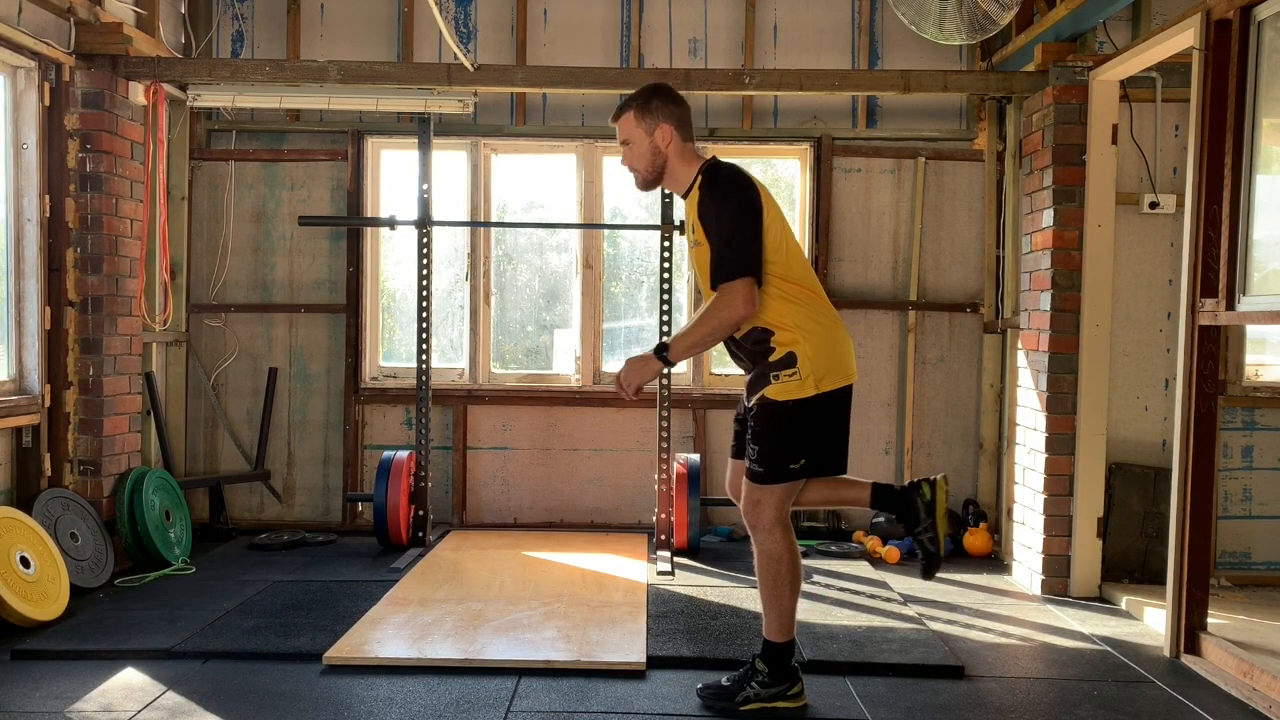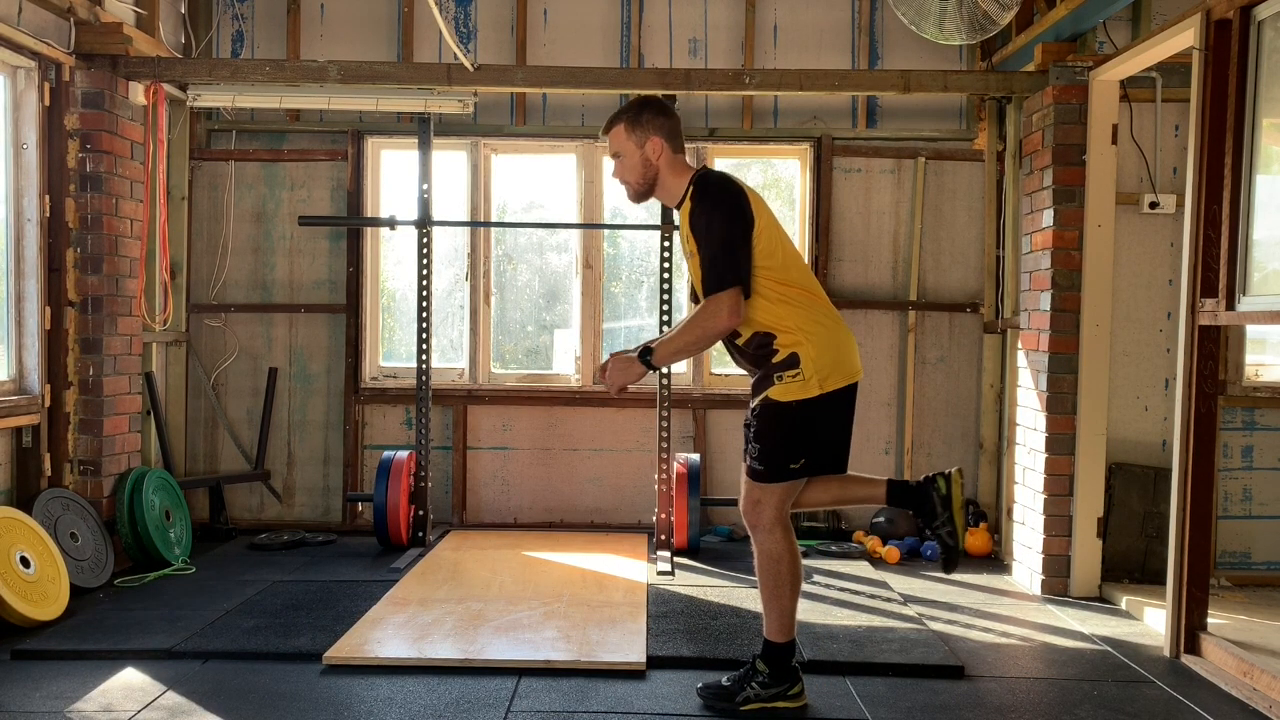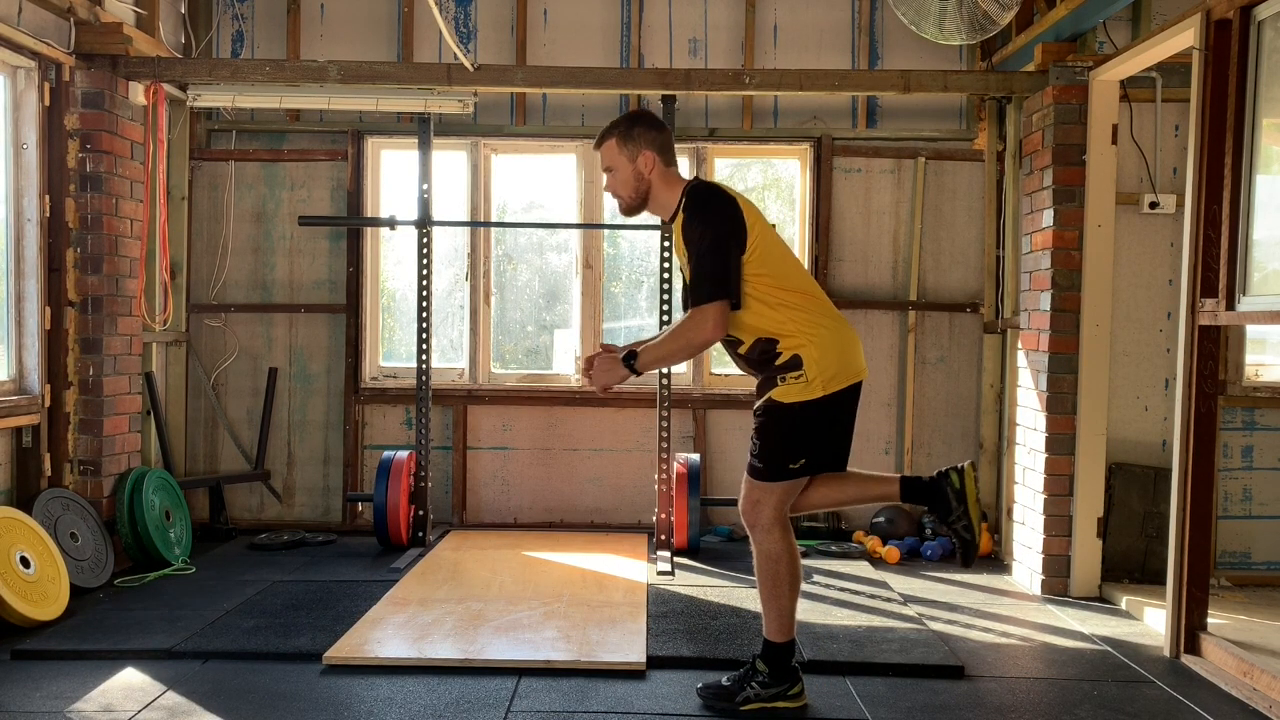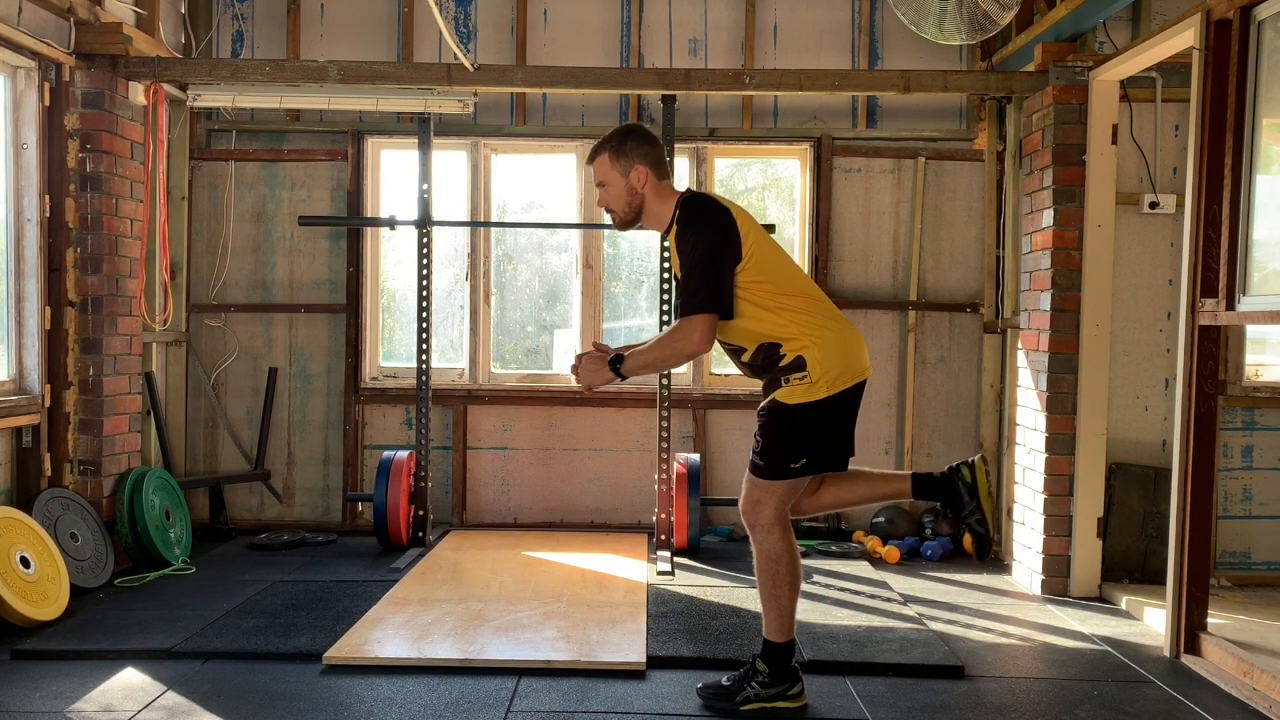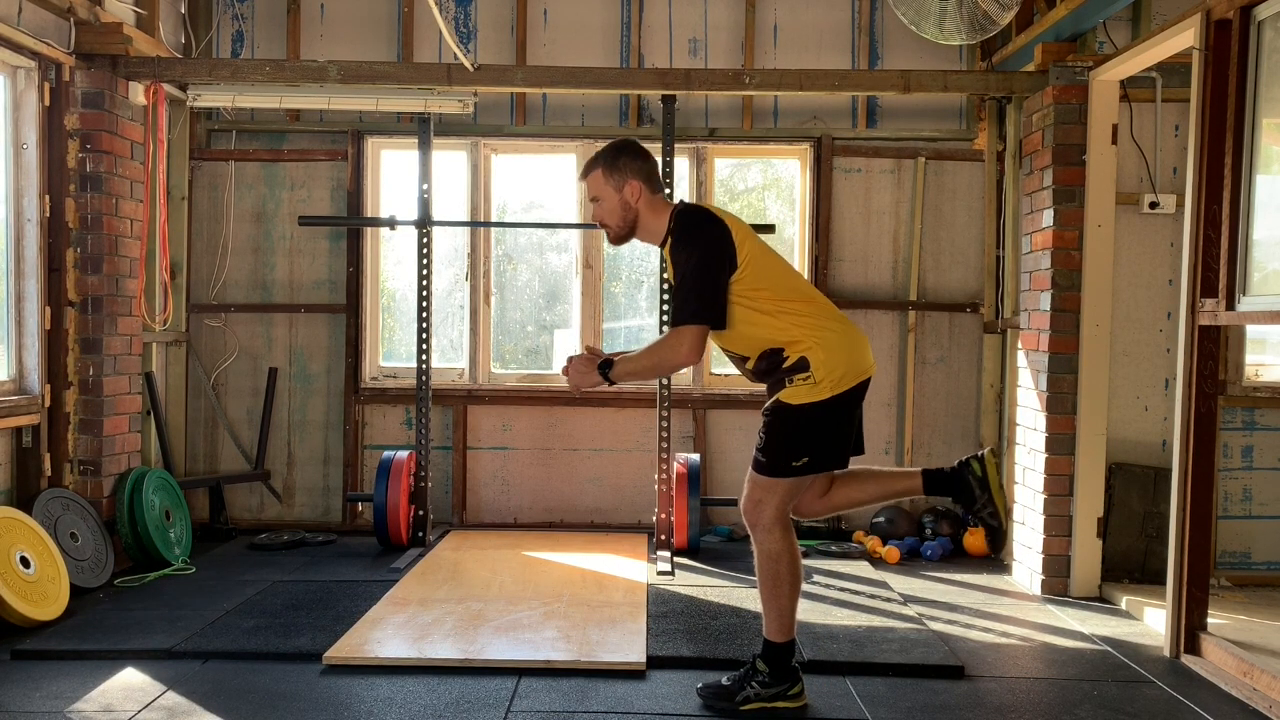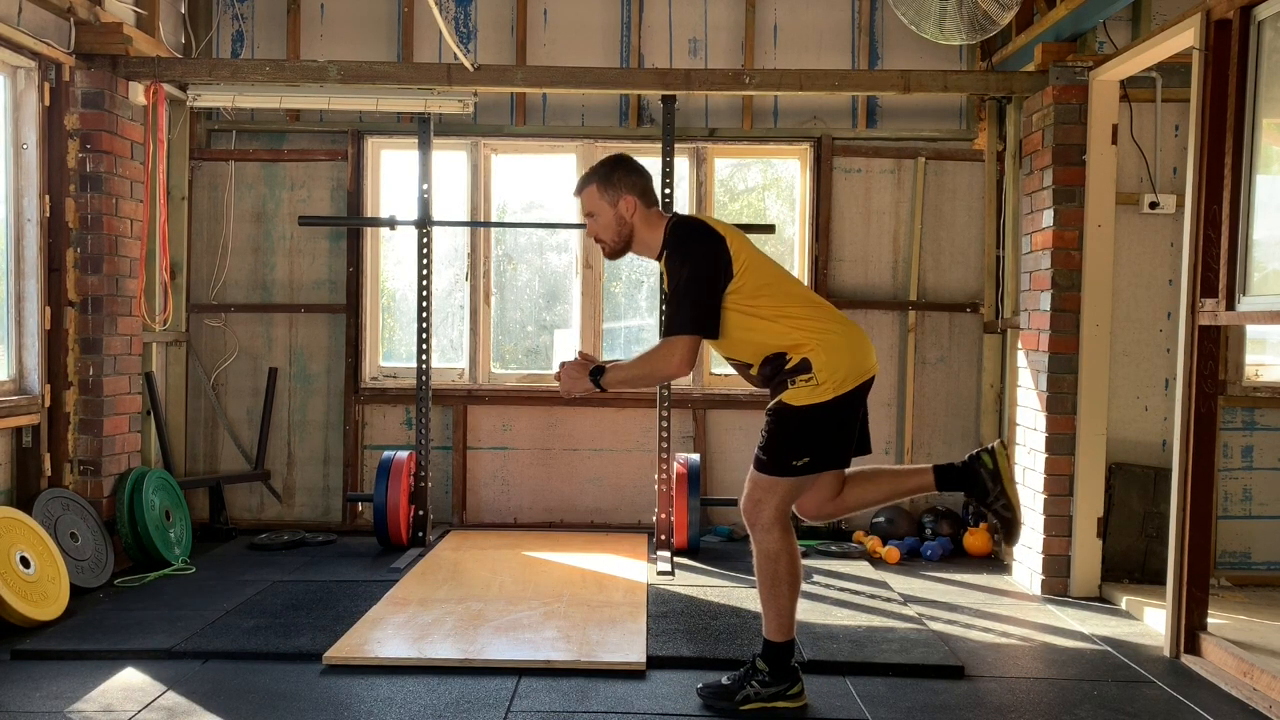
dt=0.1s
person 1, frame 1
left shoulder: (722, 189)
right shoulder: (705, 192)
left elbow: (739, 301)
left wrist: (659, 358)
right wrist: (667, 355)
left hip: (800, 366)
right hip: (780, 365)
left knee: (763, 511)
right knee: (749, 492)
left ankle: (777, 674)
right ankle: (905, 501)
person 1, frame 2
left shoulder: (712, 200)
right shoulder: (701, 200)
left elbow: (721, 313)
right elbow: (717, 311)
left wrist: (644, 360)
right wrist: (646, 354)
left hip: (806, 366)
right hip: (797, 364)
left knee: (762, 511)
right knee: (774, 496)
left ankle: (776, 674)
right ankle: (920, 495)
person 1, frame 3
left shoulder: (705, 211)
right shoulder: (697, 209)
left elbow: (708, 324)
right elbow: (712, 318)
left wrist: (629, 362)
right wrist: (634, 354)
left hip: (809, 367)
right hip: (799, 366)
left knee: (761, 510)
right knee: (781, 497)
left ankle: (777, 674)
right ankle: (934, 490)
person 1, frame 4
left shoulder: (700, 223)
right shoulder: (692, 219)
left elbow: (694, 337)
right elbow: (695, 332)
left wrist: (613, 367)
right wrist: (619, 356)
left hip: (815, 367)
right hip: (818, 363)
left knee: (762, 512)
right knee: (797, 498)
left ankle: (776, 674)
right ankle: (947, 486)
person 1, frame 5
left shoulder: (695, 235)
right shoulder: (689, 230)
left elbow: (686, 347)
right elbow: (687, 339)
left wrist: (604, 371)
right wrist: (613, 361)
left hip: (819, 368)
right hip: (821, 364)
left knee: (763, 511)
right knee: (807, 499)
left ankle: (777, 673)
right ankle: (957, 482)
person 1, frame 6
left shoulder: (691, 247)
right shoulder: (683, 241)
left elbow: (675, 361)
right elbow: (675, 354)
left wrist: (595, 378)
right wrist: (601, 368)
left hip: (823, 368)
right hip: (829, 363)
left knee: (763, 511)
right knee: (817, 502)
left ankle: (776, 675)
right ankle: (969, 474)
